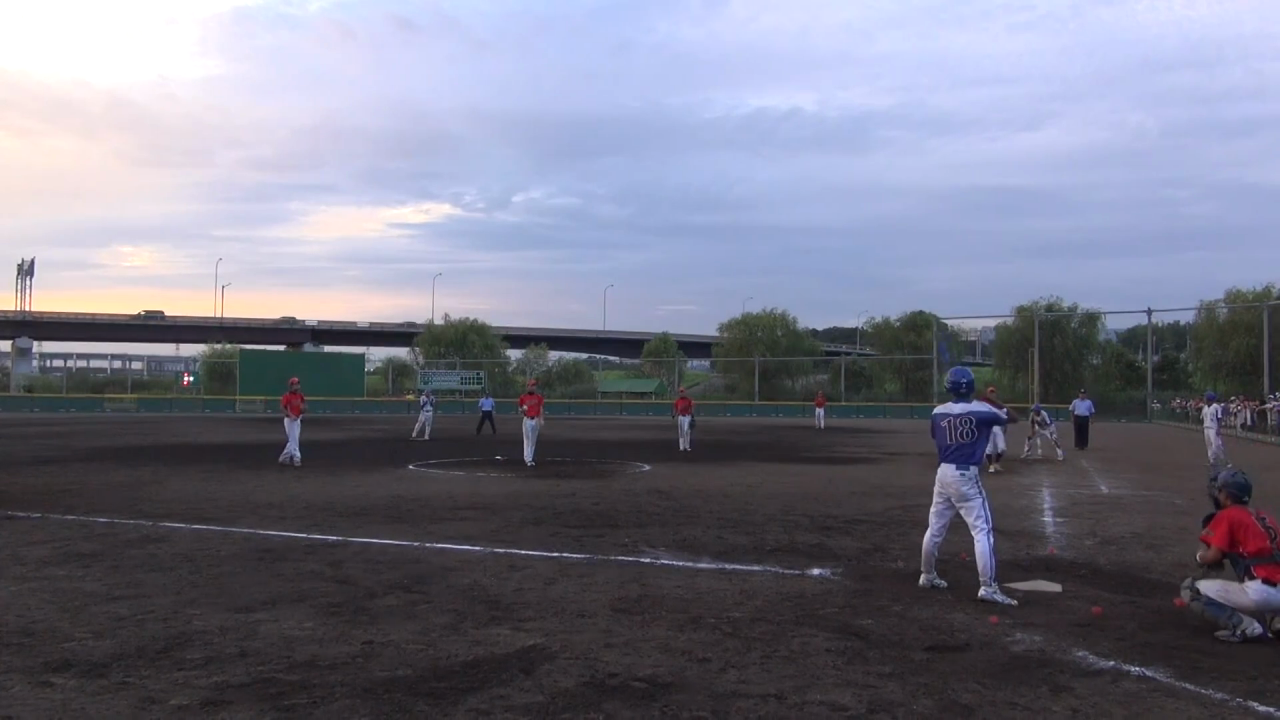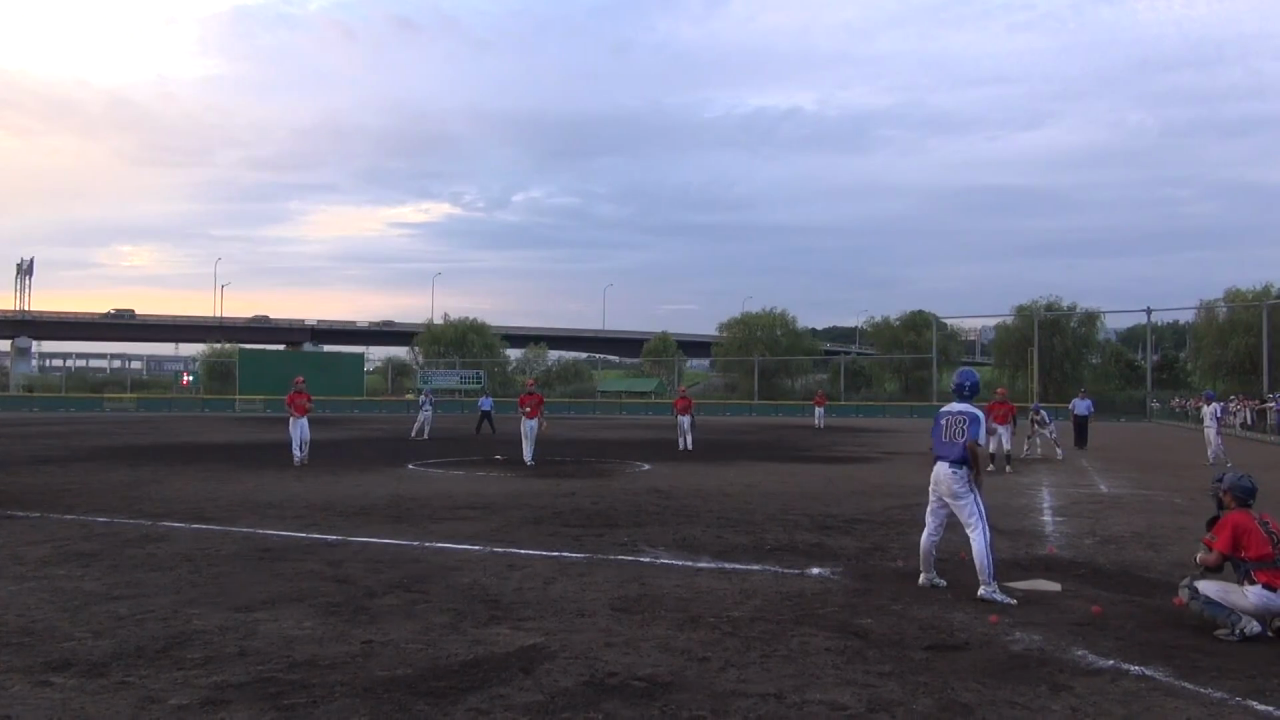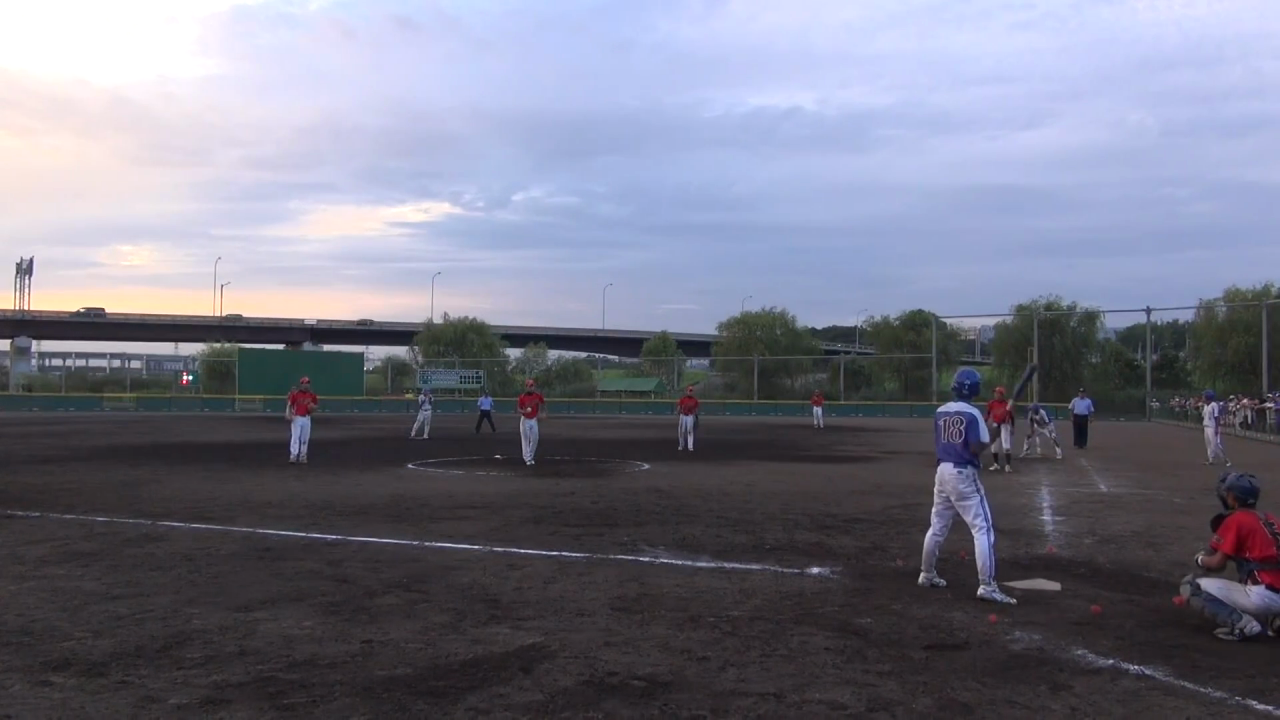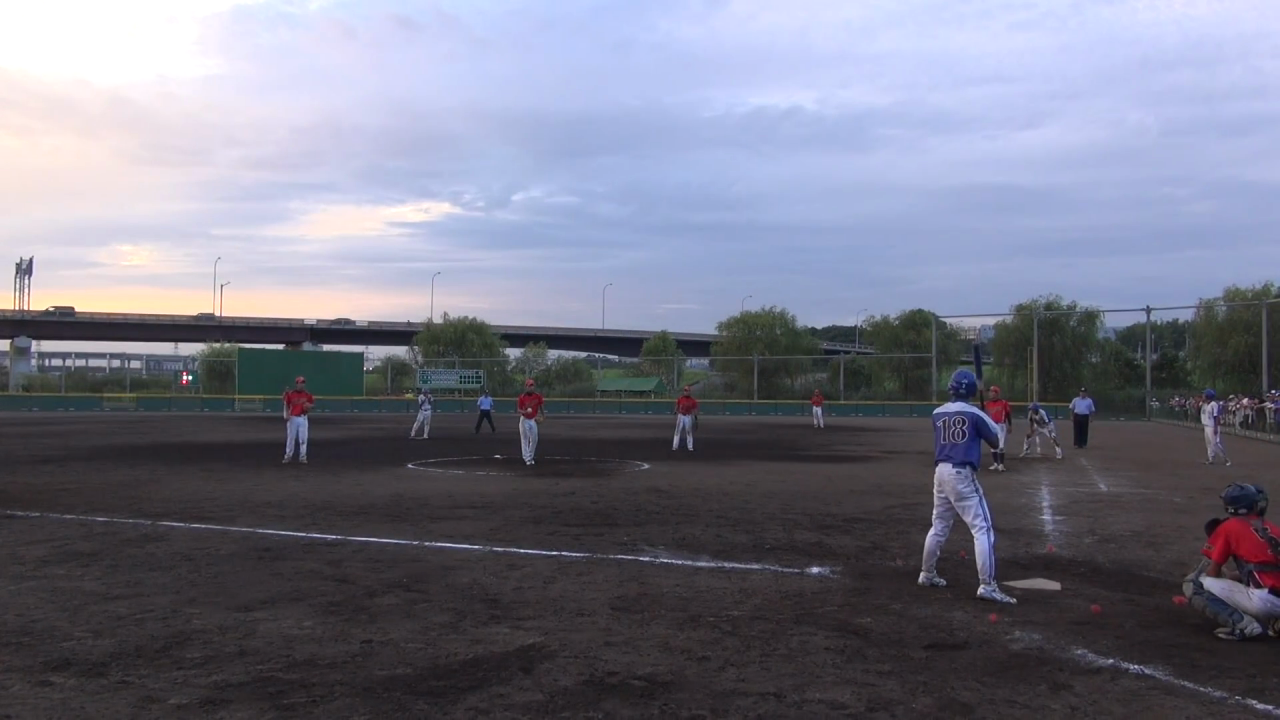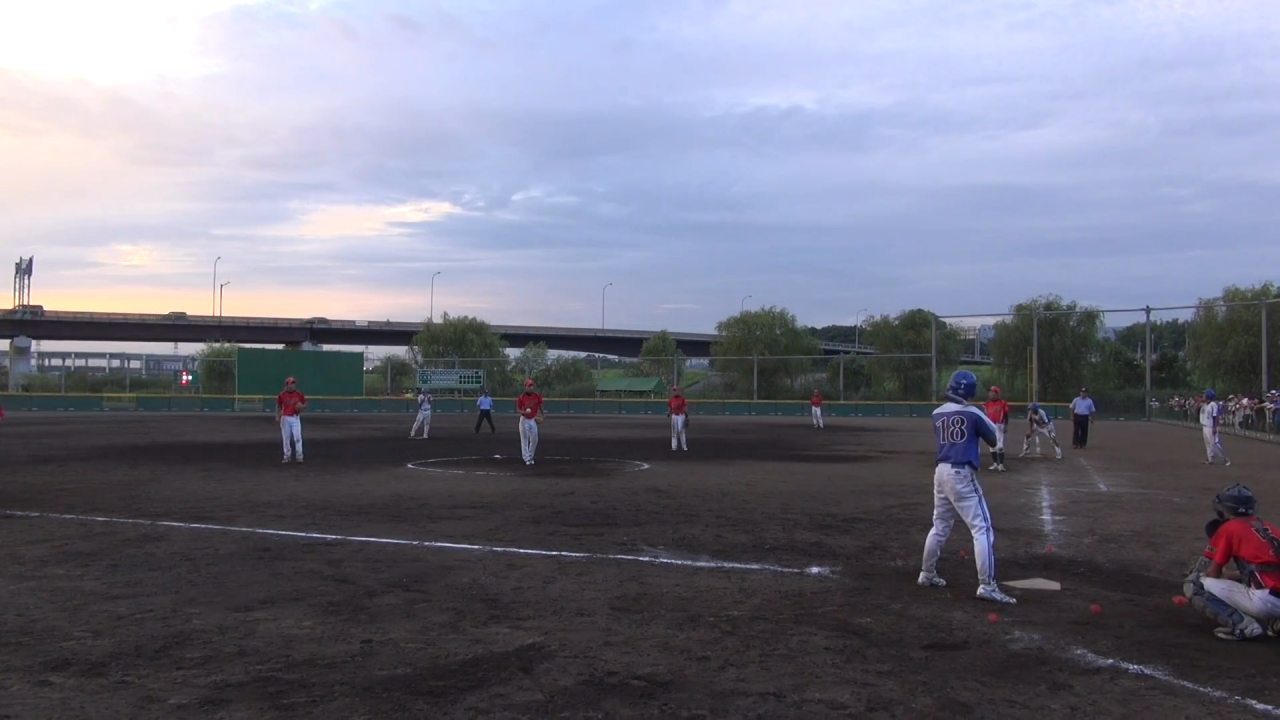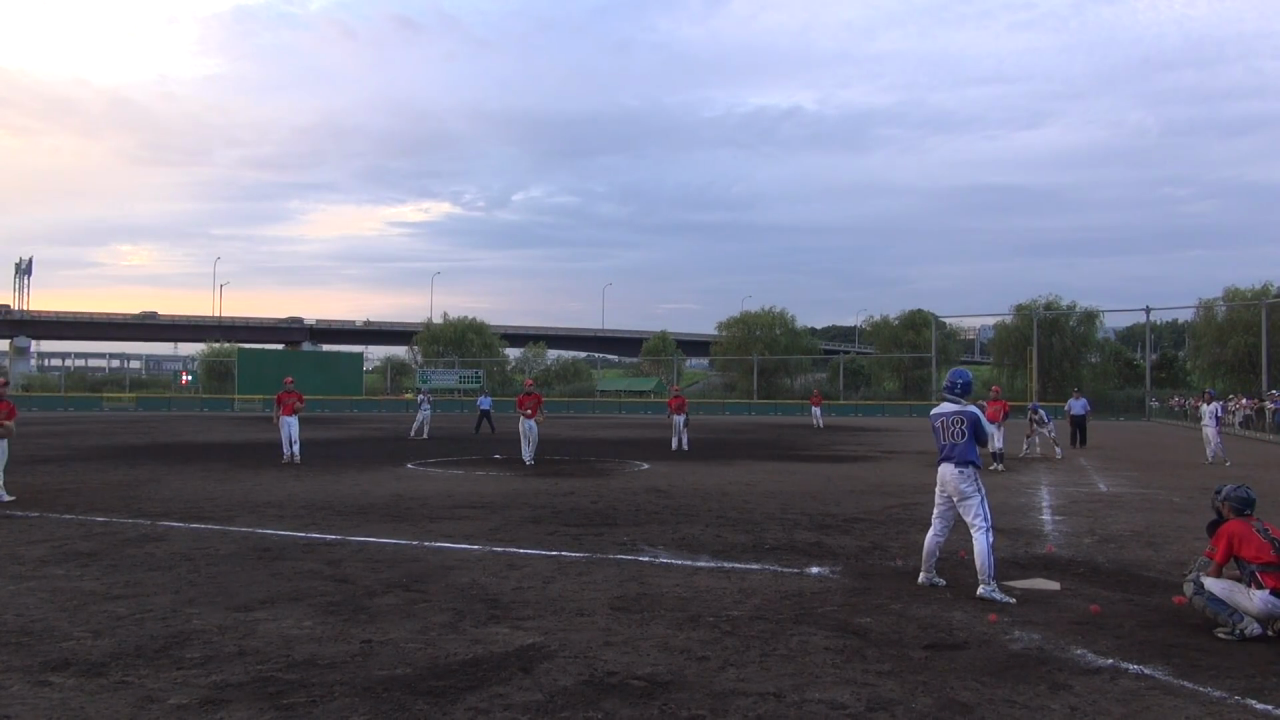
dt=0.5s
person 1, frame 1
left shoulder: (937, 413)
right shoulder: (980, 412)
right elbow: (1012, 417)
right wrist: (989, 402)
left hip: (943, 474)
right hip: (966, 477)
left knee: (935, 528)
right knee: (982, 532)
left ankle: (927, 576)
right ankle: (988, 588)
person 1, frame 2
left shoulder: (942, 412)
right shoulder: (975, 415)
left elbow: (933, 445)
right elbow: (971, 446)
right wrist: (977, 472)
left hip: (938, 471)
right hip: (958, 474)
left knee: (932, 527)
right knee: (978, 530)
left ankle: (927, 575)
right ankle: (987, 587)
person 1, frame 3
left shoulder: (941, 412)
right shoulder: (972, 414)
right elbow: (975, 449)
right wrist: (987, 441)
left hip: (942, 472)
right hip: (963, 475)
left knee: (937, 527)
right knee: (982, 530)
left ankle: (927, 574)
right ankle: (987, 586)
person 1, frame 4
left shoulder: (937, 413)
right shoulder: (974, 414)
right elbow: (995, 443)
right wrist: (985, 421)
left hip: (941, 473)
right hip: (962, 475)
left knee: (939, 526)
right knee: (982, 530)
left ankle: (927, 574)
right ankle: (987, 586)
person 1, frame 5
left shoulder: (937, 414)
right shoulder: (973, 413)
right elbow: (993, 441)
left hip: (941, 472)
right hip: (962, 475)
left knee: (940, 526)
right knee: (982, 530)
left ankle: (927, 574)
right ankle: (987, 586)
person 1, frame 6
left shoulder: (935, 413)
right shoulder: (971, 412)
right elbow: (983, 442)
left hip: (943, 472)
right hip: (964, 474)
left knee: (938, 527)
right knee: (981, 530)
left ankle: (927, 574)
right ankle: (987, 586)
person 2, frame 1
left shoulder: (1226, 516)
right shoulder: (1262, 518)
left elbow: (1213, 556)
left wrist: (1200, 557)
right wrist: (1227, 555)
left hip: (1260, 593)
left knee: (1190, 589)
left ankle: (1244, 627)
person 2, frame 2
left shoulder: (1231, 519)
right shoulder: (1265, 520)
left elbow: (1214, 560)
left wrist: (1199, 558)
right wrist: (1229, 556)
left hip: (1258, 597)
left knee: (1188, 589)
left ankle: (1241, 624)
person 2, frame 3
left shoulder: (1236, 520)
left elbow: (1218, 562)
left wrist: (1201, 559)
right wrist: (1233, 555)
left hip: (1261, 597)
left knee: (1190, 586)
left ankle: (1241, 624)
person 2, frame 4
left shoulder: (1227, 527)
left elbow: (1213, 573)
right wrist: (1230, 575)
left hip: (1262, 600)
left knee: (1192, 584)
left ankle: (1243, 625)
person 2, frame 5
left shoulder: (1228, 527)
left elbow: (1213, 573)
right wrist: (1229, 575)
left hip: (1262, 602)
left knee: (1193, 584)
left ankle: (1243, 625)
person 2, frame 6
left shoulder: (1229, 528)
left elbow: (1213, 573)
right wrist: (1229, 575)
left hip: (1263, 602)
left knee: (1193, 584)
left ankle: (1243, 625)
